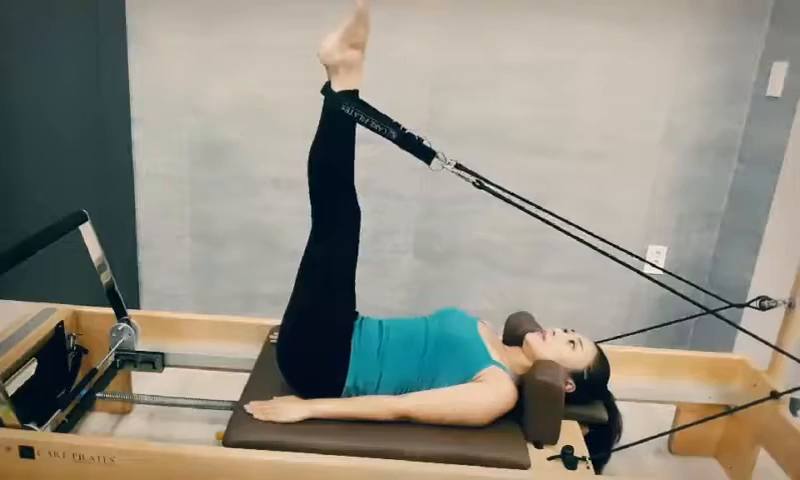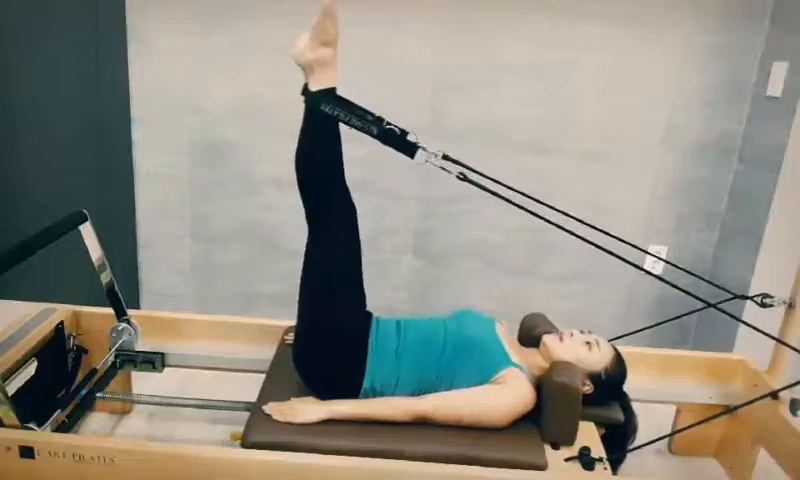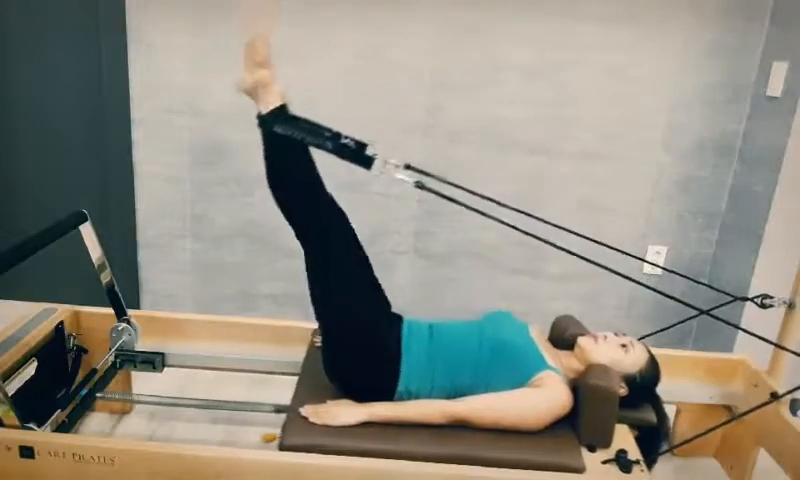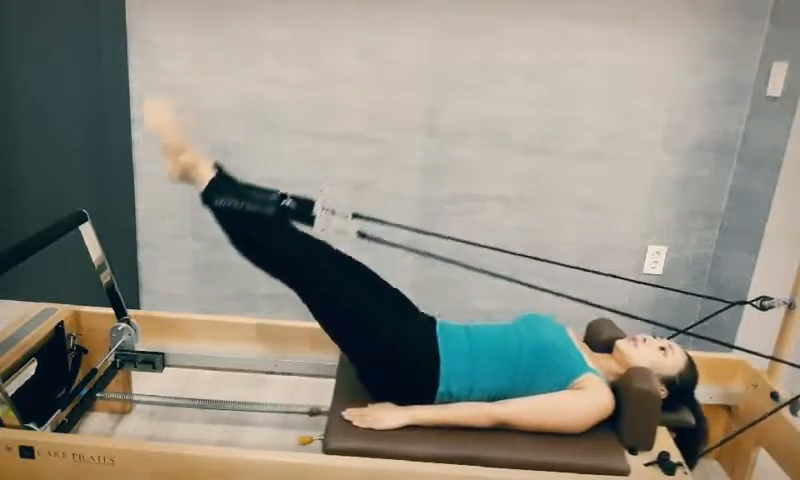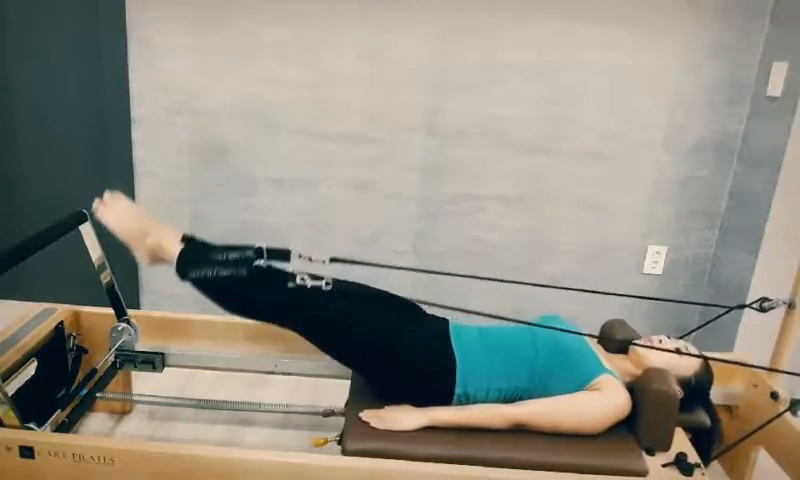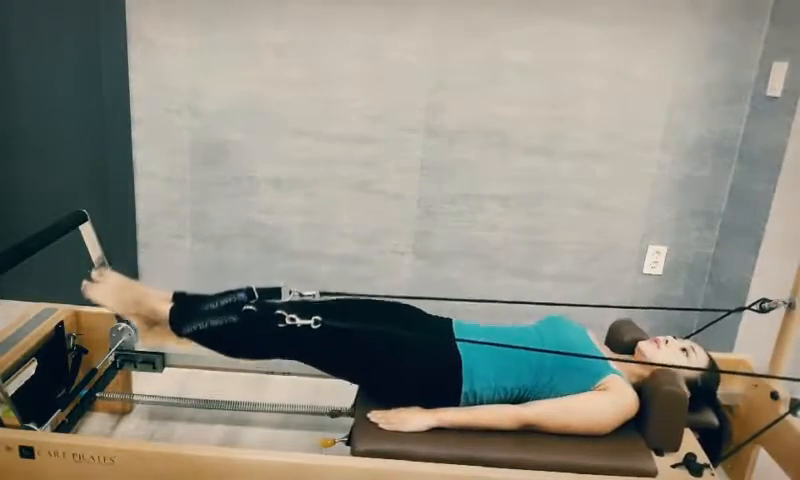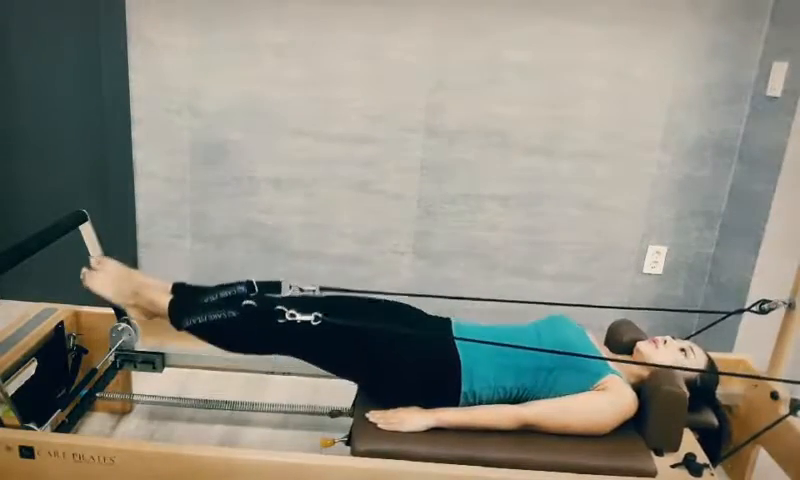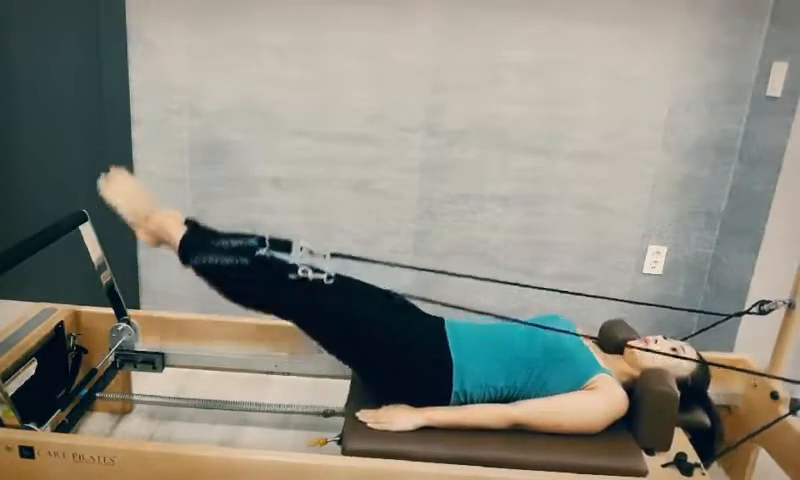
dt=0.4s
person 1, frame 1
left shoulder: (500, 393)
right shoulder: (489, 338)
left elbow: (401, 408)
left wrist: (308, 407)
left hip: (324, 366)
right hip: (340, 341)
left knee: (334, 224)
person 1, frame 2
left shoulder: (517, 395)
right shoulder: (505, 339)
left elbow: (418, 410)
left wrist: (325, 409)
left hip: (341, 368)
right hip: (359, 340)
left knee: (331, 221)
right knee: (334, 214)
person 1, frame 3
left shoulder: (555, 397)
right shoulder: (543, 344)
left elbow: (457, 410)
left wrist: (365, 411)
left hip: (379, 371)
right hip: (401, 339)
left knee: (324, 227)
right knee: (326, 224)
left ankle: (271, 103)
person 1, frame 4
left shoulder: (595, 400)
right shoulder: (577, 351)
left elbow: (495, 413)
left wrist: (405, 413)
left hip: (419, 371)
right hip: (429, 337)
left knee: (307, 264)
right knee: (315, 259)
left ankle: (201, 174)
right ankle: (202, 172)
person 1, frame 5
left shoulder: (611, 402)
right shoulder: (592, 352)
left elbow: (514, 414)
left wrist: (424, 416)
left hip: (435, 373)
right hip: (439, 338)
left knee: (298, 301)
right knee: (300, 287)
left ankle: (170, 249)
right ankle: (173, 246)
person 1, frame 6
left shoulder: (619, 402)
right shoulder: (595, 348)
left elbow: (522, 414)
left wrist: (430, 416)
left hip: (444, 375)
right hip: (443, 336)
left knee: (293, 332)
right knee: (286, 306)
left ankle: (162, 311)
right ankle: (164, 304)
person 1, frame 7
left shoulder: (618, 403)
right shoulder: (596, 351)
left elbow: (521, 415)
left wrist: (428, 417)
left hip: (442, 377)
right hip: (440, 338)
left knee: (296, 329)
right knee: (284, 303)
left ankle: (162, 303)
right ankle: (161, 293)
person 1, frame 8
left shoulder: (608, 402)
right shoulder: (591, 352)
left elbow: (513, 413)
left wrist: (419, 415)
left hip: (433, 377)
right hip: (436, 338)
left knee: (300, 293)
right knee: (302, 280)
left ankle: (173, 232)
right ankle: (172, 227)
